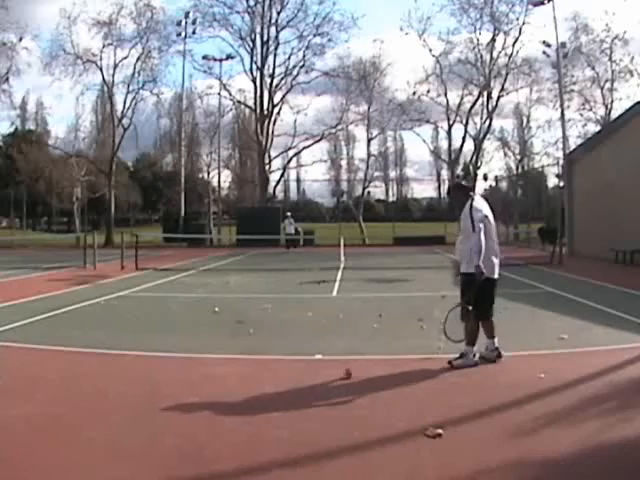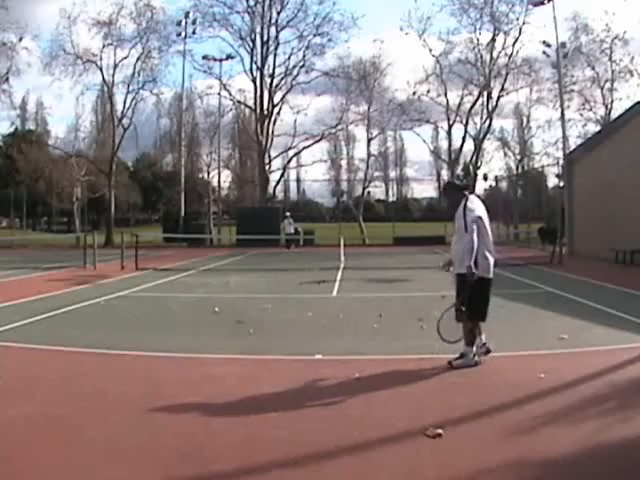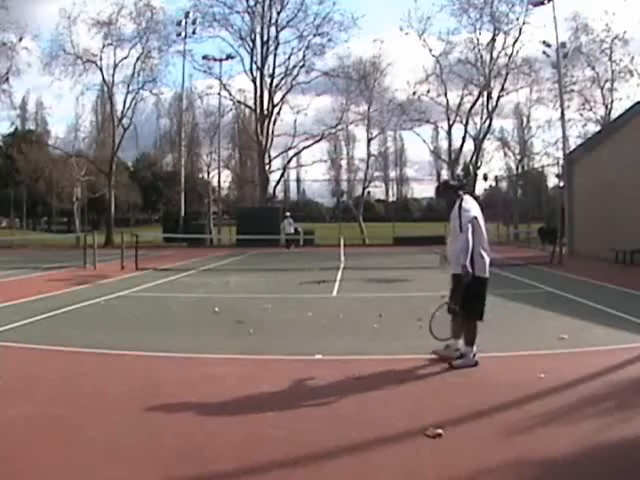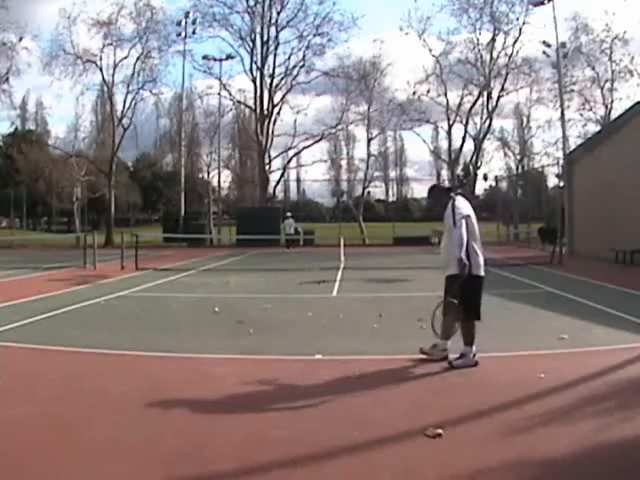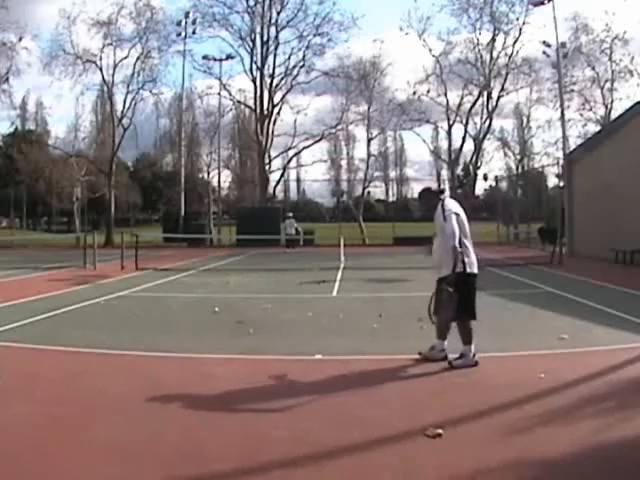
dt=0.2s
person 1, frame 1
left shoulder: (472, 207)
right shoulder: (476, 205)
left elbow: (477, 237)
left wrist: (477, 264)
right wrist: (461, 263)
left hip: (477, 270)
right hip: (478, 268)
left knee: (471, 313)
right knee: (482, 312)
left ankle: (469, 354)
right ankle: (492, 348)
person 1, frame 2
left shoulder: (466, 207)
right shoulder: (471, 204)
left elbow: (470, 238)
left wrist: (469, 265)
right wrist: (453, 259)
left hip: (472, 270)
right hip: (476, 268)
left knee: (468, 313)
right knee: (472, 312)
left ankle: (469, 354)
right ankle: (480, 344)
person 1, frame 3
left shoulder: (462, 207)
right shoulder: (465, 204)
left elbow: (465, 237)
left wrist: (464, 264)
right wrist: (453, 257)
left hip: (469, 269)
right hip: (469, 267)
left knee: (466, 313)
right knee: (457, 310)
left ankle: (469, 354)
right ankle: (454, 348)
person 1, frame 4
left shoulder: (455, 206)
right shoulder: (456, 205)
left elbow: (459, 232)
left wrist: (460, 257)
right wrist: (442, 236)
left hip: (465, 269)
right hip: (458, 269)
left knee: (465, 313)
left ankle: (469, 355)
right ankle: (441, 348)
person 1, frame 5
left shoulder: (444, 206)
right shoulder: (444, 208)
left elbow: (451, 226)
left wrist: (454, 246)
right wrist: (436, 246)
left hip: (459, 269)
right hip: (450, 269)
left knee: (460, 313)
right knee: (443, 311)
left ankle: (469, 354)
right ankle: (440, 349)
